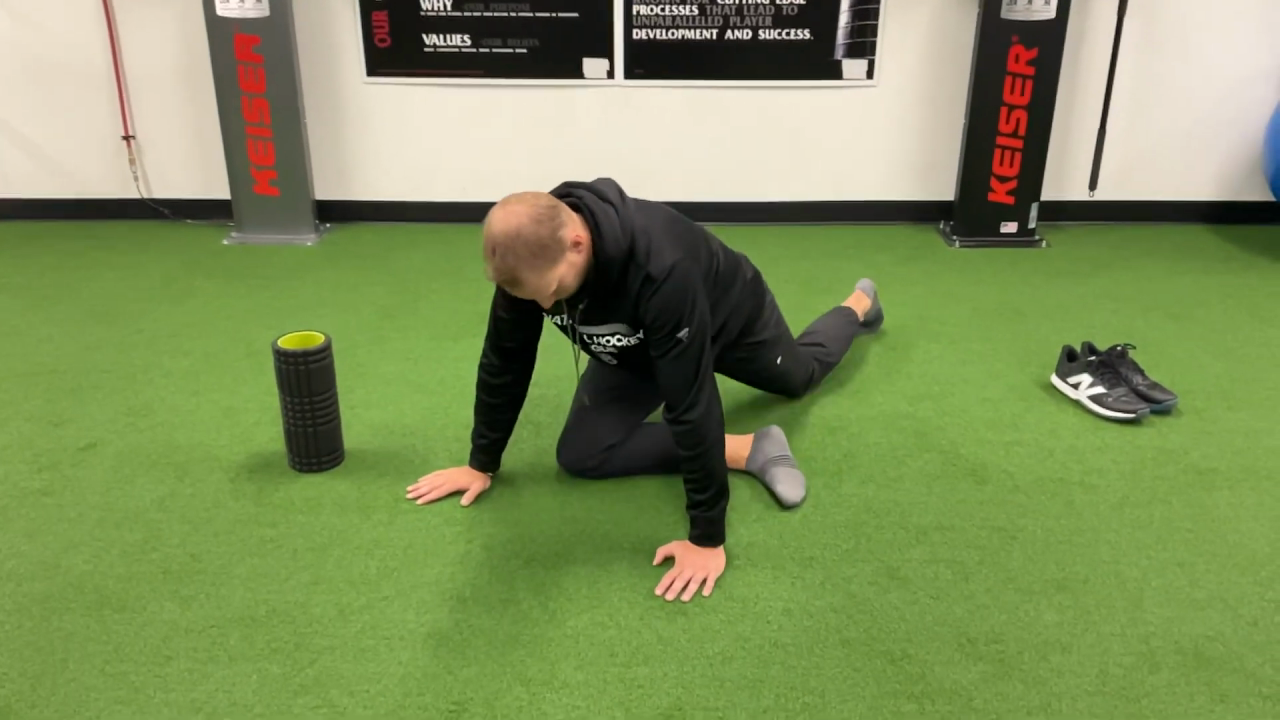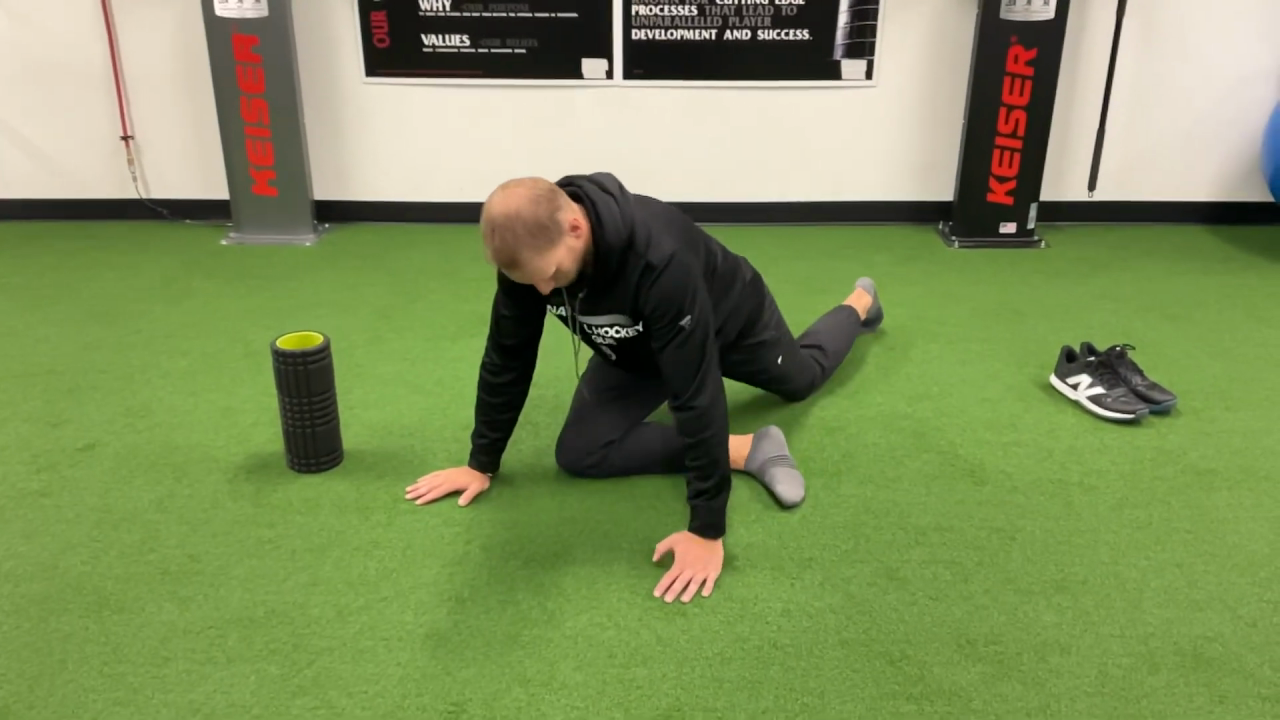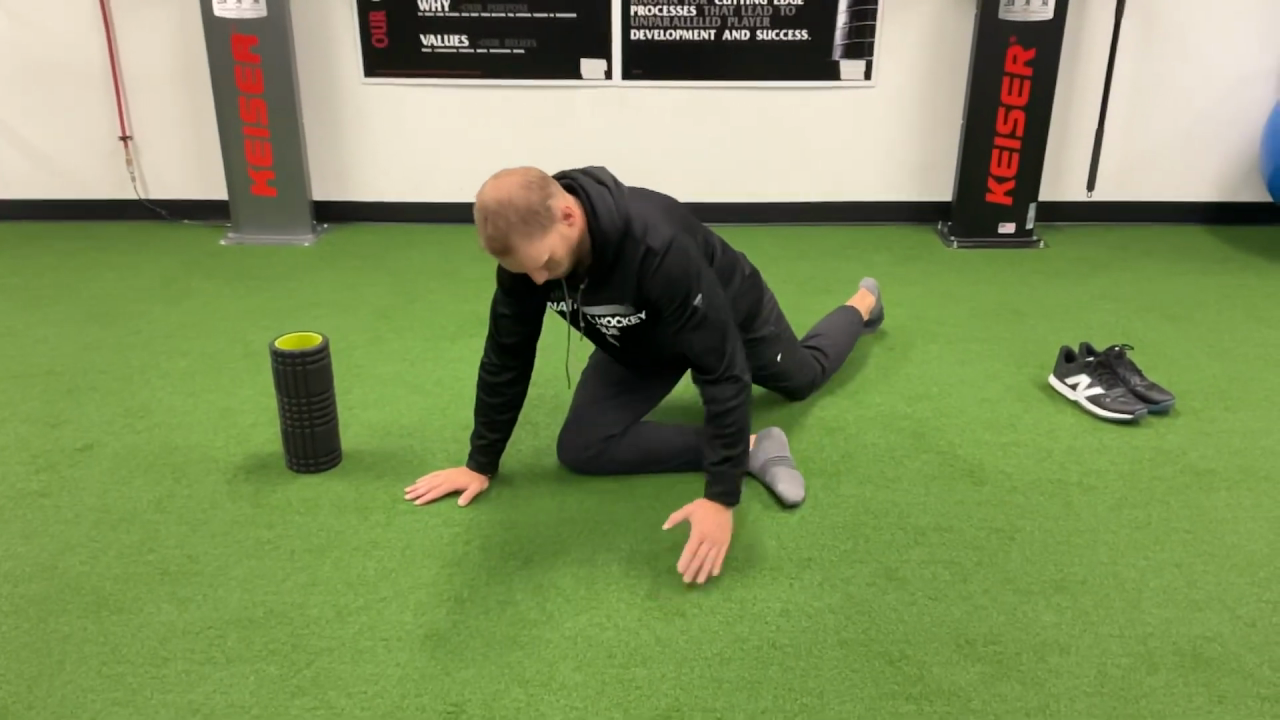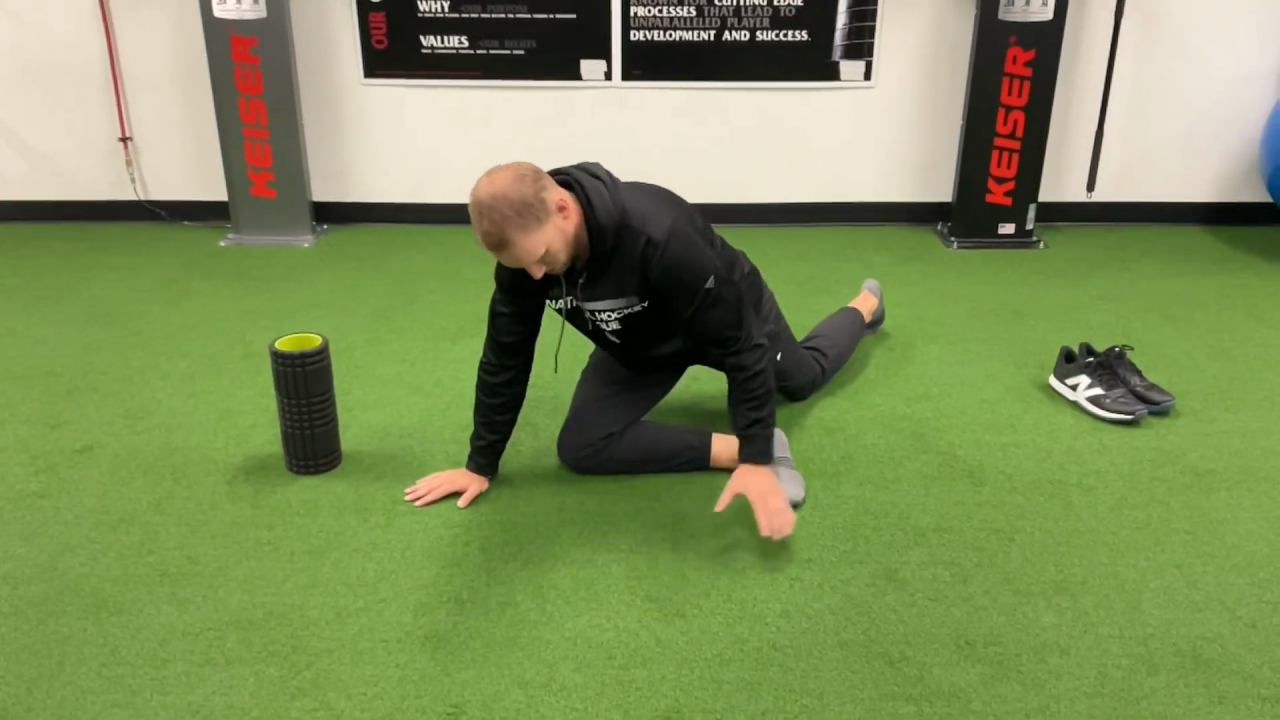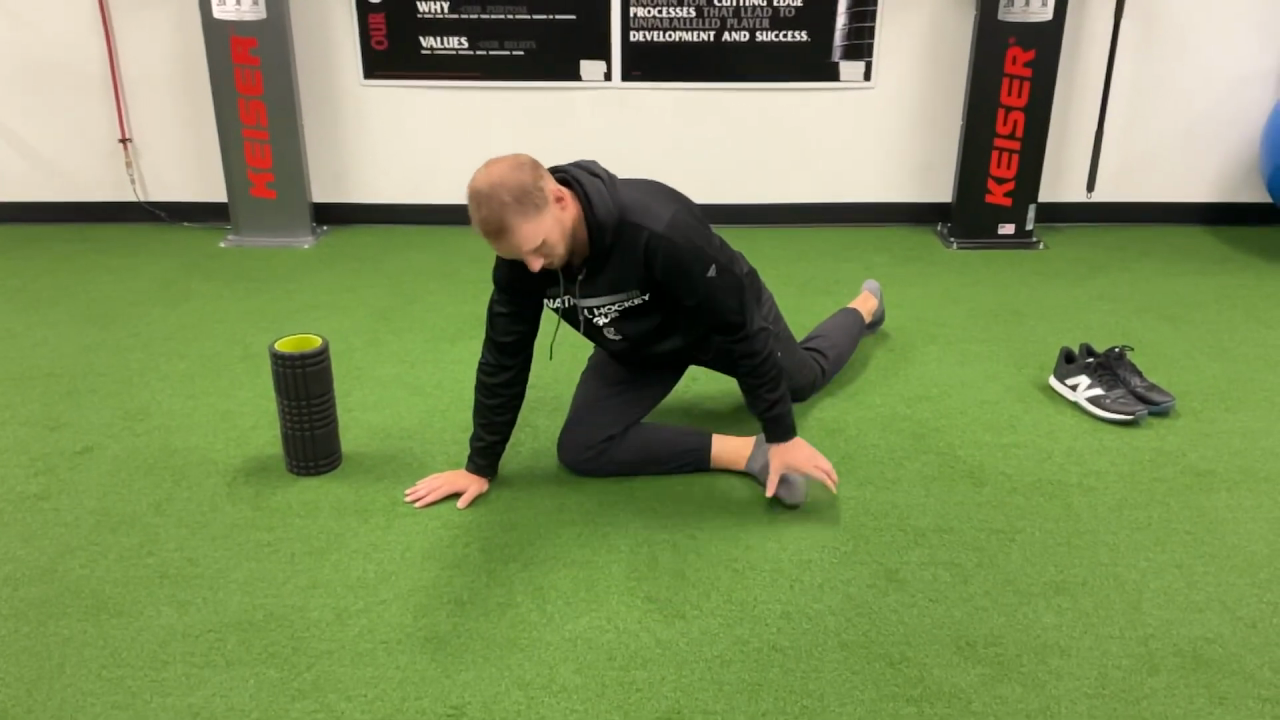
dt=0.1s
person 1, frame 1
left shoulder: (662, 268)
right shoulder: (531, 255)
left elbow: (691, 401)
right elbow: (504, 362)
left wrist: (707, 537)
right wrist: (481, 464)
left hip: (730, 316)
left knee: (800, 374)
right knee: (580, 454)
left ankle: (859, 304)
right ankle: (749, 451)
person 1, frame 2
left shoulder: (659, 258)
right shoulder: (530, 250)
left elbow: (696, 393)
right elbow: (508, 356)
left wrist: (706, 530)
right wrist: (482, 464)
left hip: (729, 314)
left knee: (801, 378)
right knee: (579, 453)
left ankle: (859, 304)
right ankle: (748, 451)
person 1, frame 3
left shoulder: (658, 244)
right shoulder: (528, 241)
left elbow: (722, 367)
right elbow: (507, 356)
left wrist: (721, 498)
right wrist: (480, 463)
left hip: (730, 313)
left knee: (802, 376)
right knee: (580, 449)
left ankle: (862, 303)
right ankle: (750, 448)
person 1, frame 4
left shoulder: (658, 235)
right shoulder: (524, 248)
left elbow: (739, 343)
right elbow: (506, 357)
left wrist: (757, 460)
right wrist: (482, 466)
left hip: (728, 319)
right hip: (639, 341)
left knee: (801, 379)
right knee: (581, 448)
left ankle: (862, 305)
right ankle: (728, 448)
person 1, frame 5
left shoulder: (660, 229)
right shoulder: (522, 243)
left elbow: (742, 332)
right elbow: (505, 358)
left wrist: (783, 437)
right wrist: (480, 466)
left hip: (727, 312)
left knee: (802, 378)
right knee: (581, 451)
left ankle: (864, 306)
right ankle: (746, 454)
